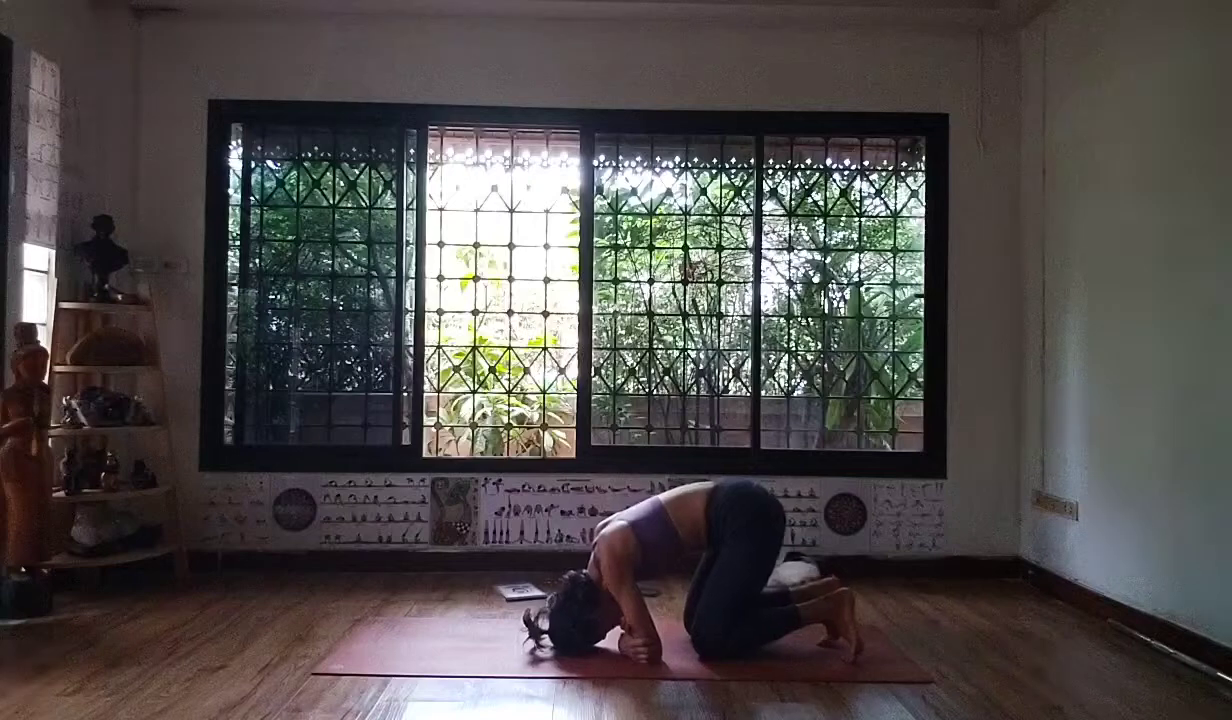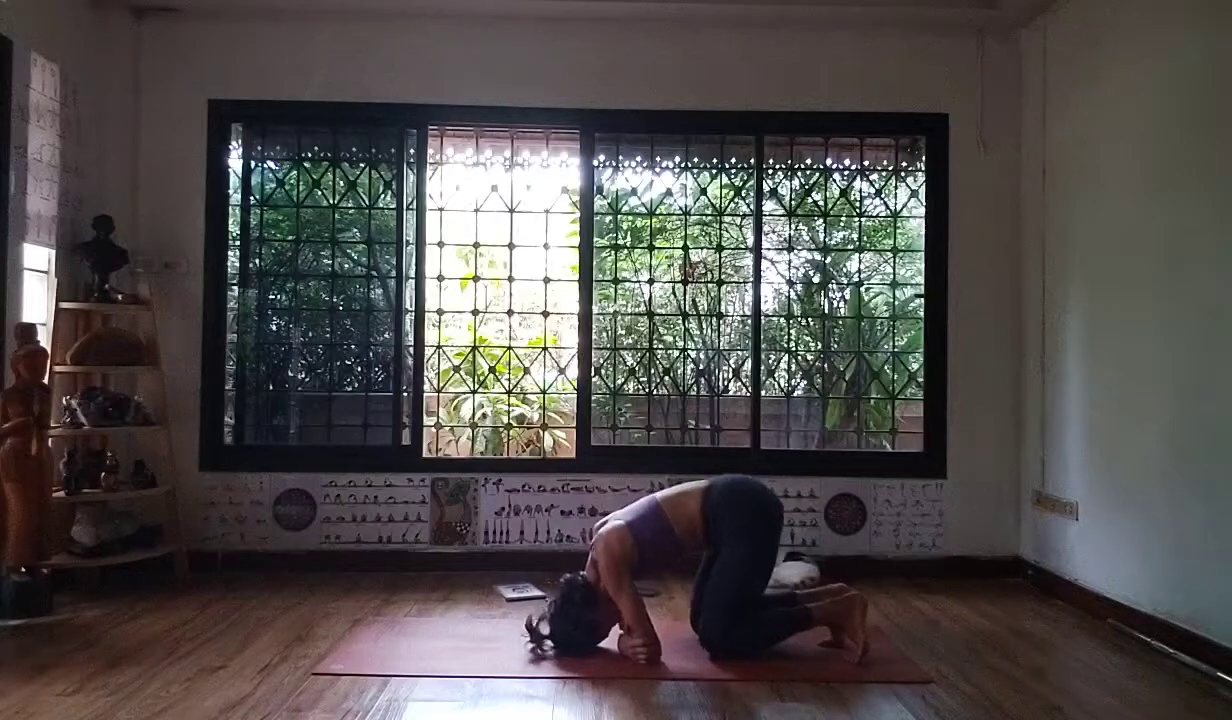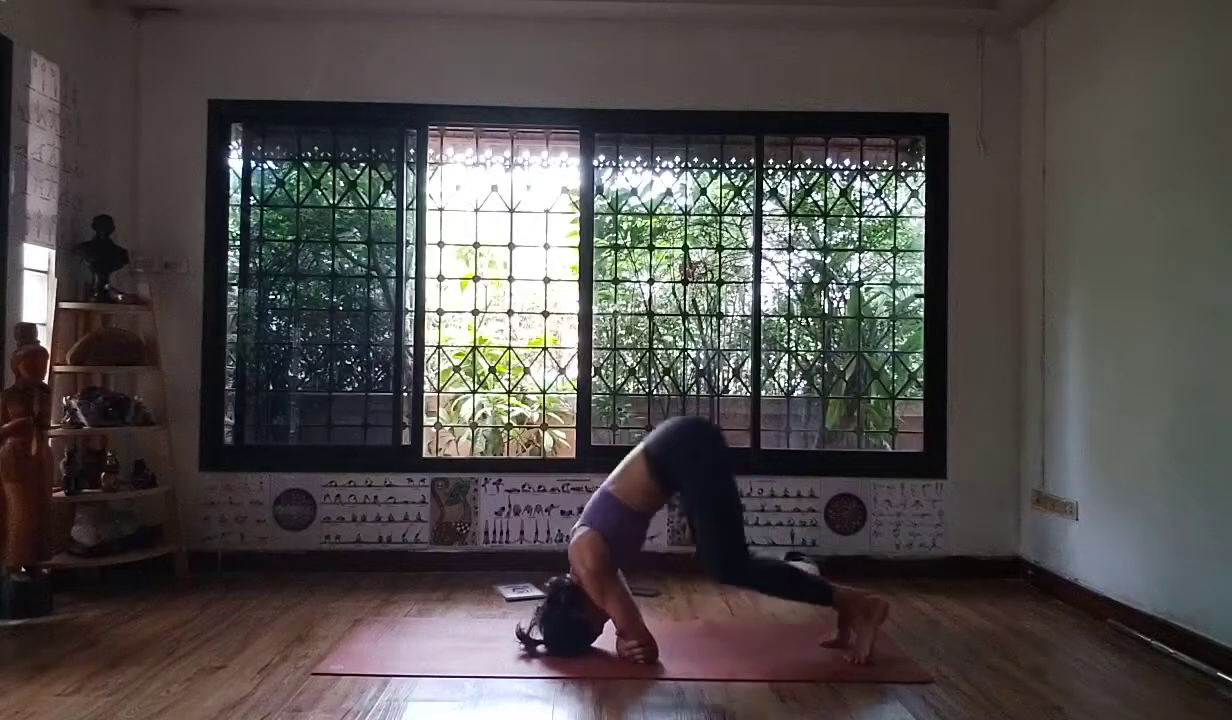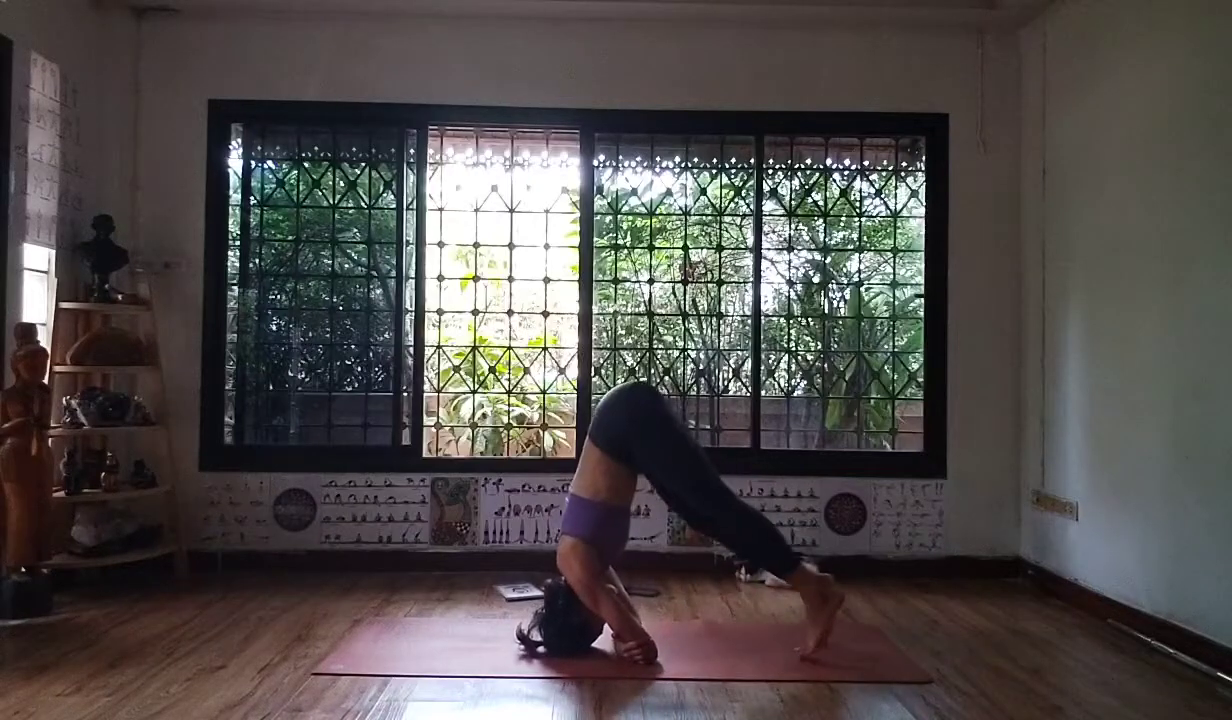
dt=0.4s
person 1, frame 1
left shoulder: (611, 554)
right shoulder: (607, 543)
left elbow: (651, 647)
right elbow: (639, 623)
left wrist: (628, 643)
right wrist: (629, 637)
left hip: (750, 518)
right hip: (738, 512)
left knee: (711, 640)
right knee: (699, 621)
left ankle: (829, 607)
right ankle: (818, 592)
person 1, frame 2
left shoulder: (610, 553)
right shoulder: (606, 544)
left elbow: (650, 648)
right elbow: (635, 621)
left wrist: (628, 643)
right wrist: (629, 639)
left hip: (745, 512)
right hip: (736, 505)
left knee: (720, 638)
right knee: (706, 620)
left ankle: (841, 609)
right ankle: (827, 597)
person 1, frame 3
left shoulder: (587, 558)
right shoulder: (588, 554)
left elbow: (644, 645)
right elbow: (630, 617)
left wrist: (630, 641)
right wrist: (628, 639)
left hip: (686, 448)
right hip: (682, 445)
left knee: (730, 568)
right knee: (722, 566)
left ankle: (857, 605)
right ankle: (845, 604)
person 1, frame 4
left shoulder: (577, 564)
right shoulder: (579, 560)
right wrist: (626, 637)
left hip: (630, 416)
right hip: (629, 419)
left knee: (714, 506)
right knee: (704, 514)
left ankle: (812, 589)
right ankle: (809, 583)
